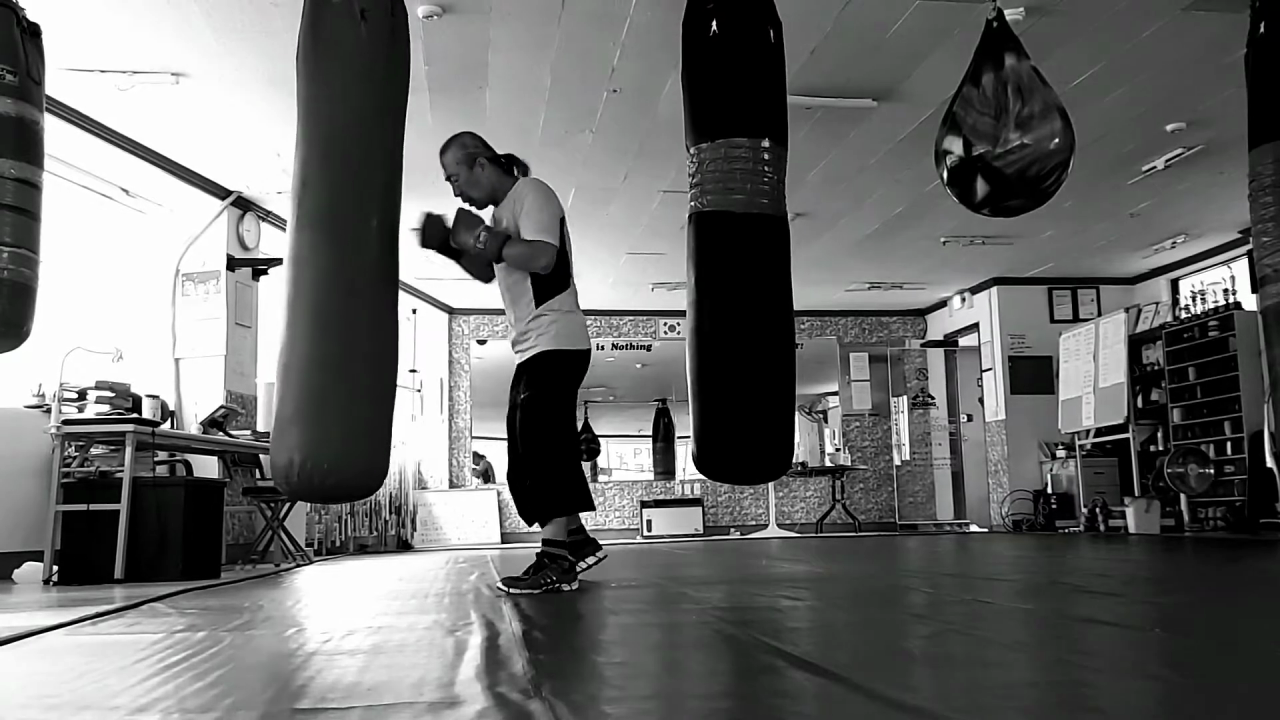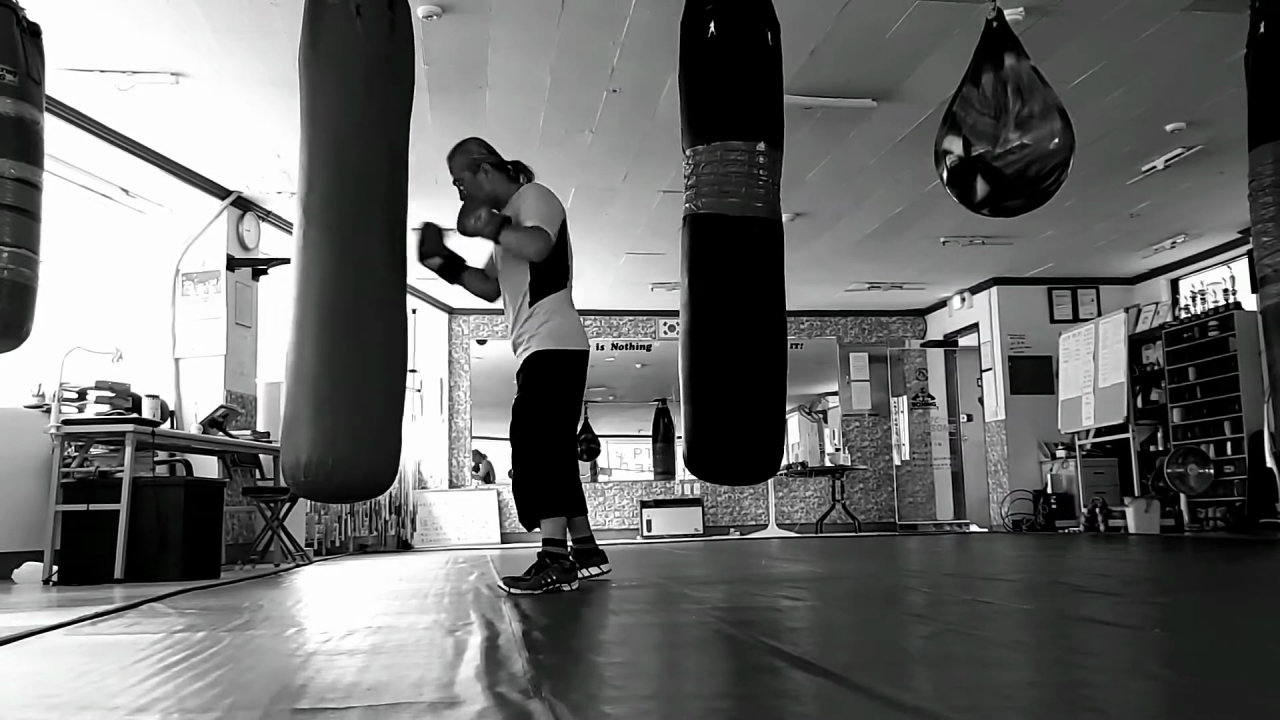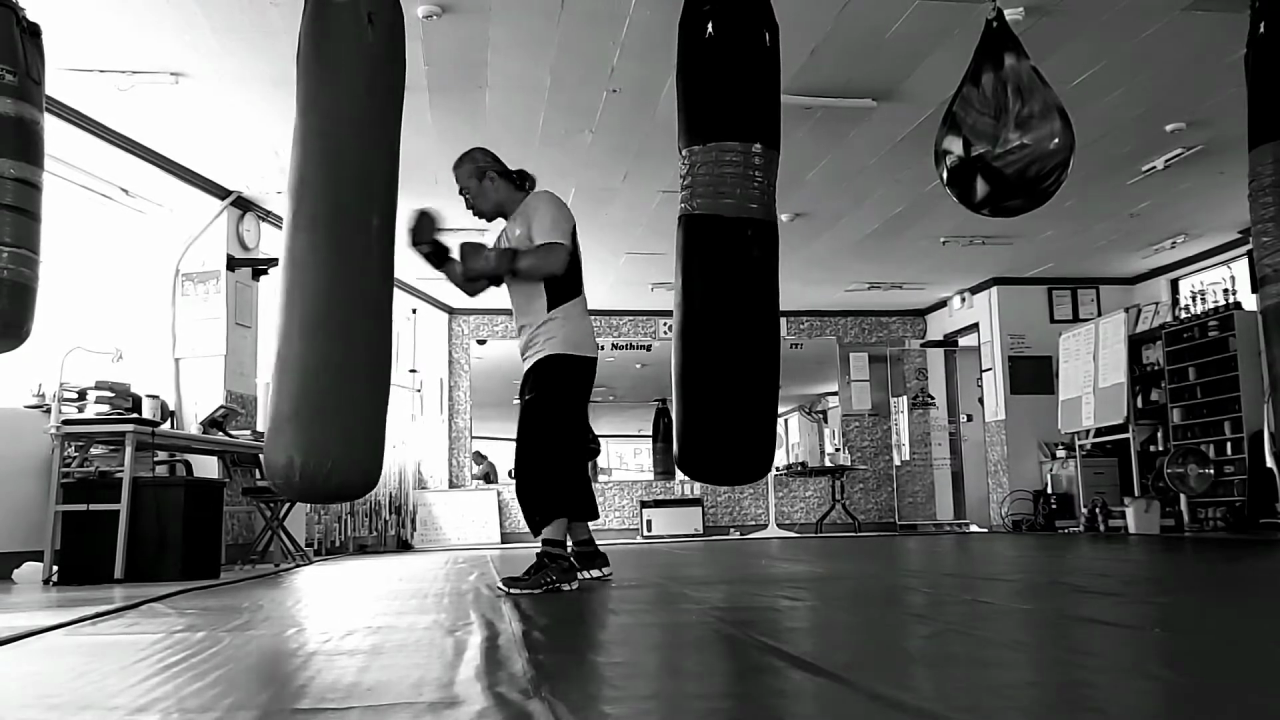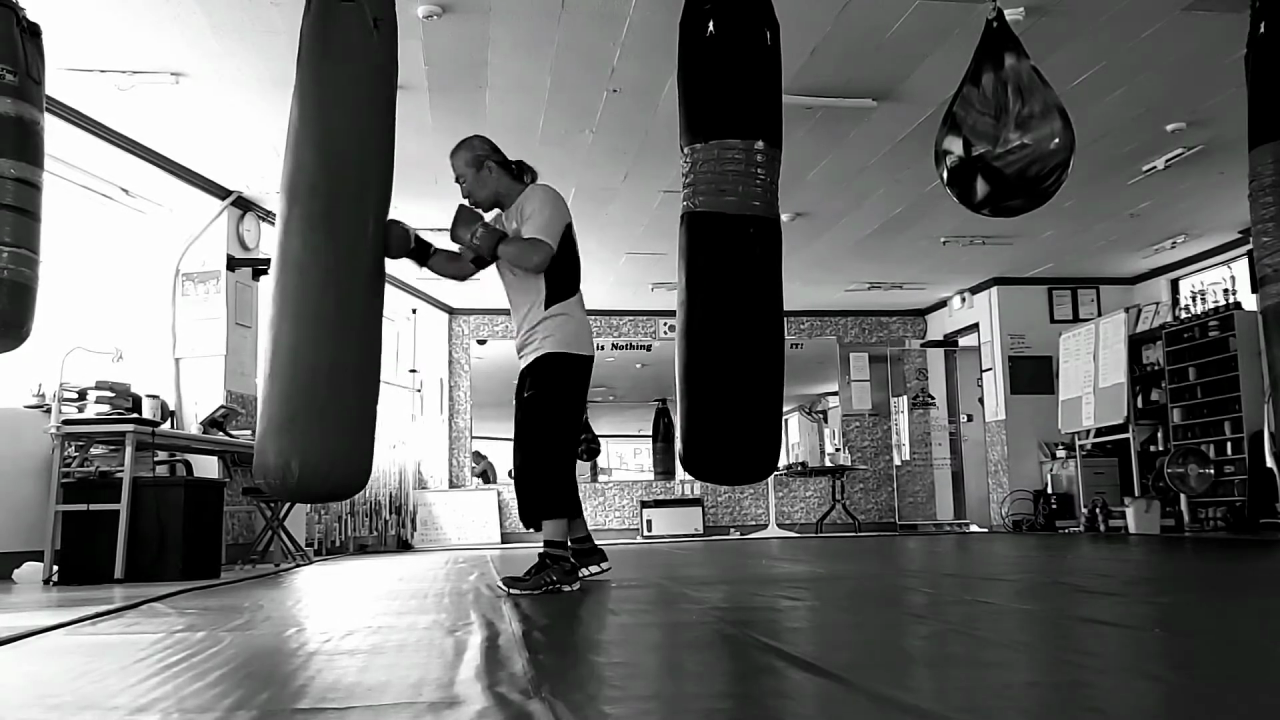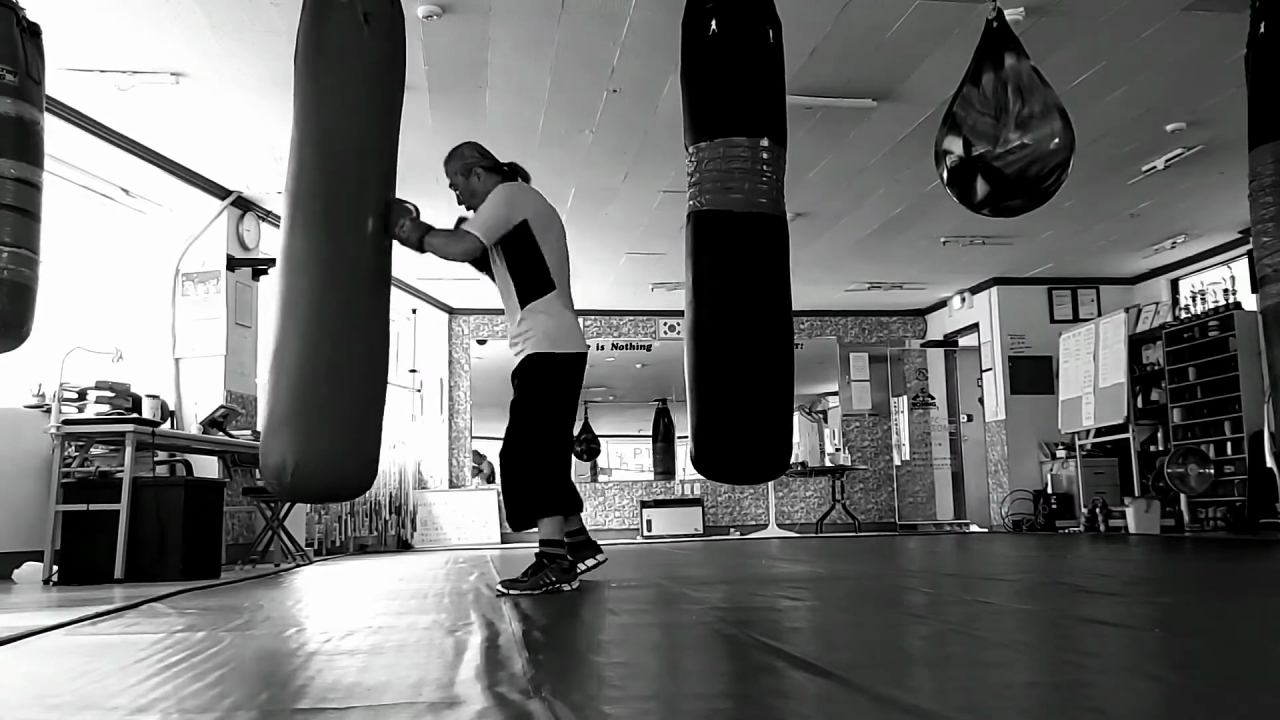
dt=0.5s
person 1, frame 1
left shoulder: (531, 193)
right shoulder: (501, 210)
left elbow: (541, 258)
right elbow: (488, 269)
left wrist: (482, 240)
right wrist: (447, 244)
left hip: (556, 344)
right hip: (533, 350)
left knee: (543, 448)
right knee: (535, 451)
left ankle: (555, 561)
right ankle: (577, 542)
person 1, frame 2
left shoulder: (534, 196)
right shoulder: (506, 218)
left elbow: (535, 248)
right elbow: (492, 287)
left wrist: (490, 226)
right wrist: (444, 261)
left hip: (552, 347)
right hip: (548, 349)
left knee: (537, 448)
right knee: (552, 451)
left ankle: (554, 560)
right ankle: (585, 550)
person 1, frame 3
left shoulder: (543, 204)
right shoulder: (512, 233)
left elbow: (557, 261)
right elbow: (471, 283)
left wrist: (501, 260)
right wrist: (432, 249)
left hip: (563, 352)
right hip: (546, 356)
left knee: (543, 453)
right knee: (555, 453)
left ankle: (554, 559)
right ankle: (585, 552)
person 1, frame 4
left shoulder: (541, 198)
right shoulder: (508, 217)
left elbow: (537, 259)
right elbow: (462, 268)
left wrist: (491, 243)
right wrist: (413, 248)
left hip: (559, 347)
right hip: (543, 351)
left knee: (541, 451)
right knee: (547, 452)
left ankle: (556, 560)
right ankle: (582, 550)
person 1, frame 5
left shoulder: (510, 194)
right shoulder: (535, 206)
left elbow: (461, 247)
left wrist: (414, 231)
left hip: (547, 349)
right hip: (552, 348)
left knee: (526, 453)
right knee: (544, 454)
left ankle: (554, 560)
right ankle: (576, 545)
